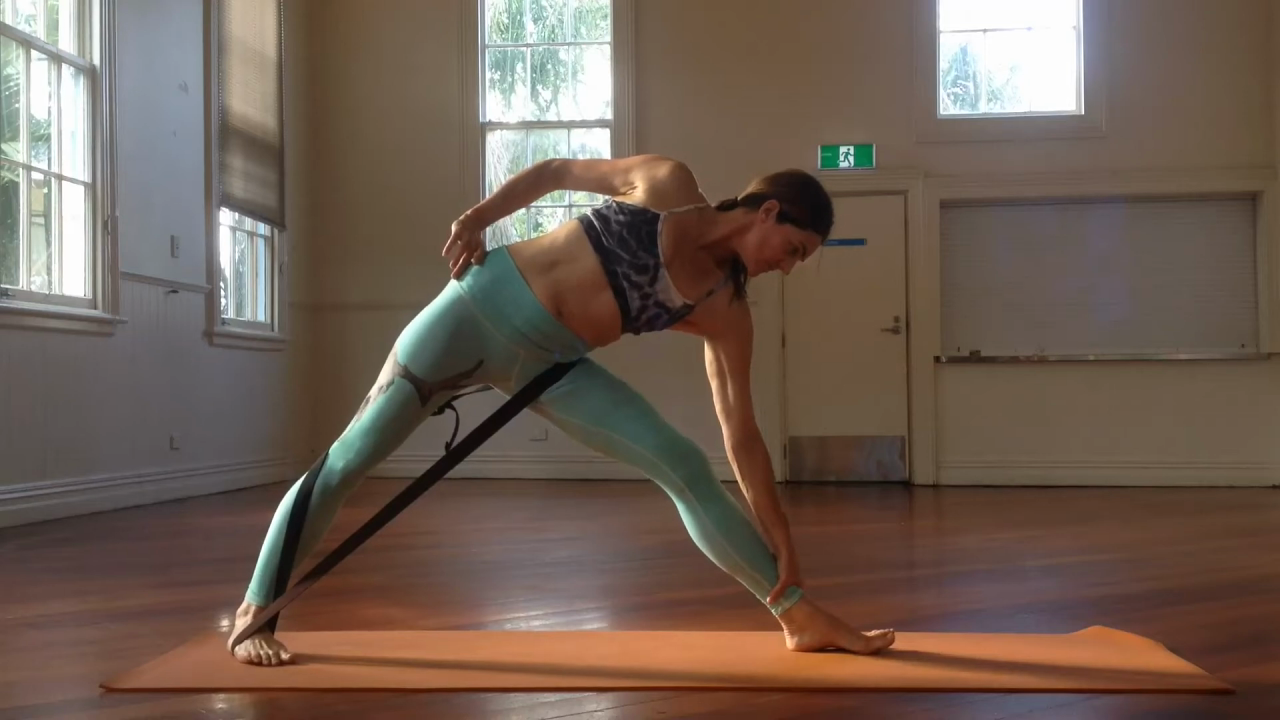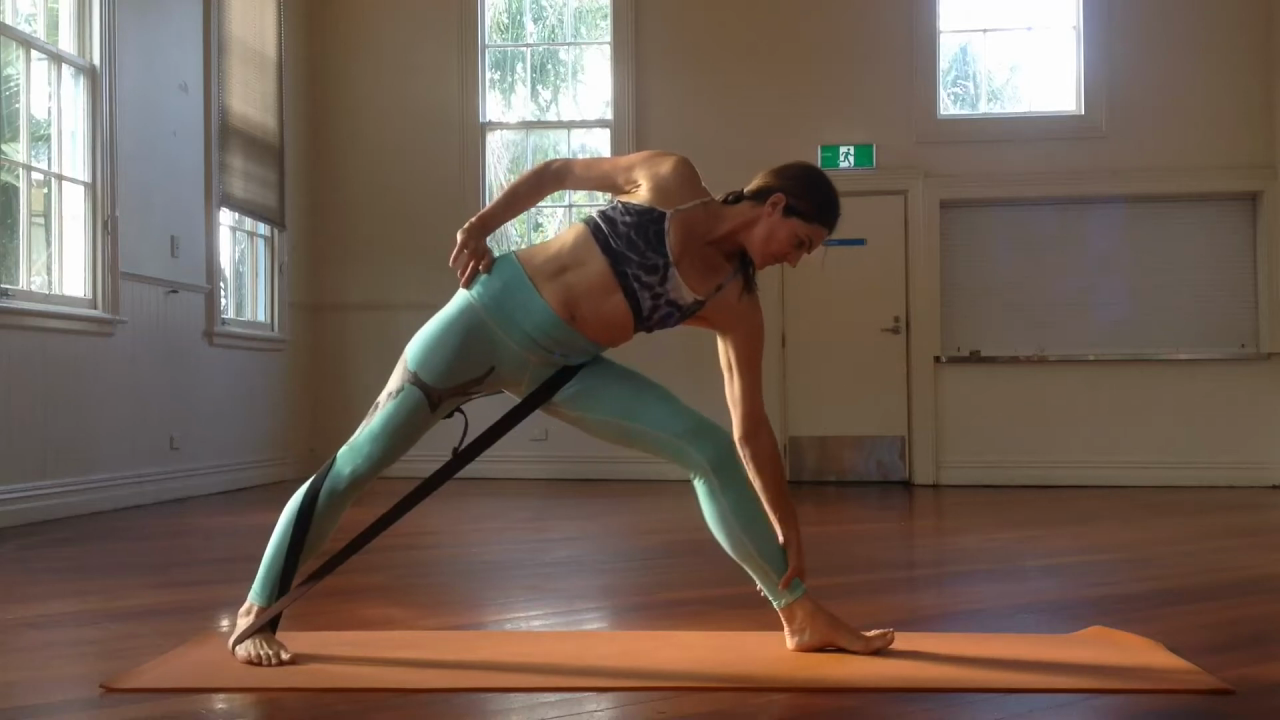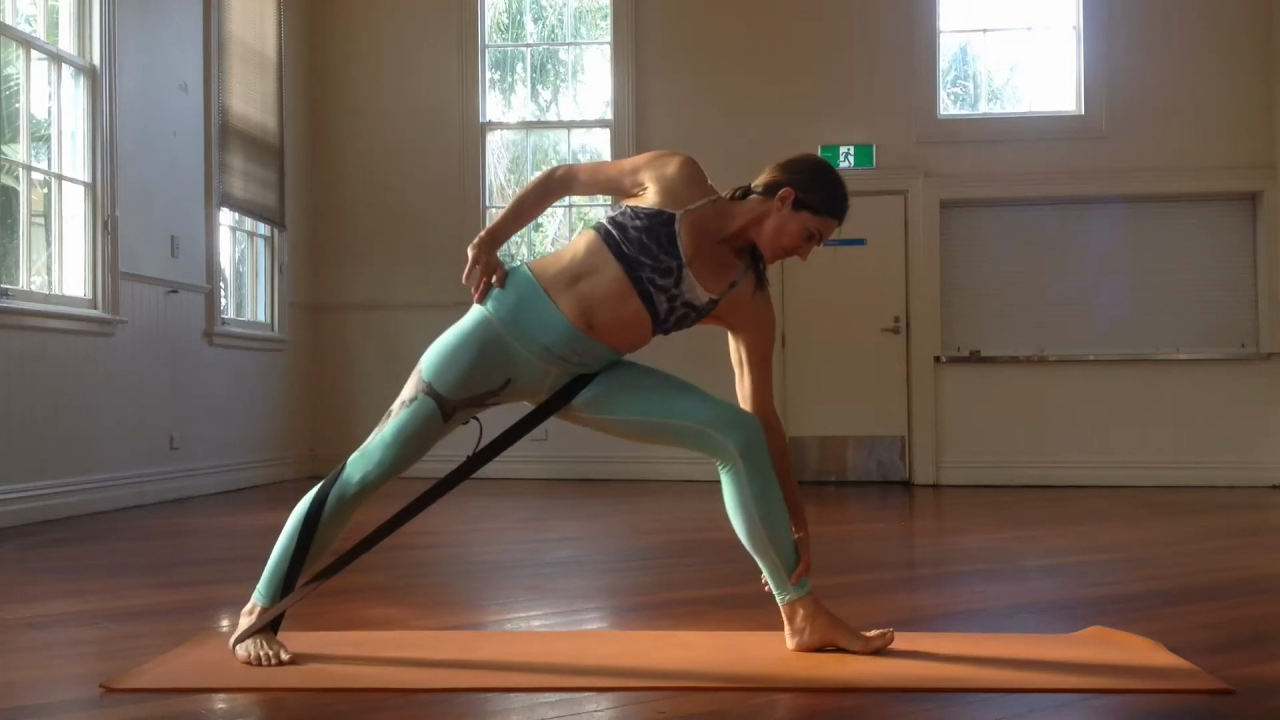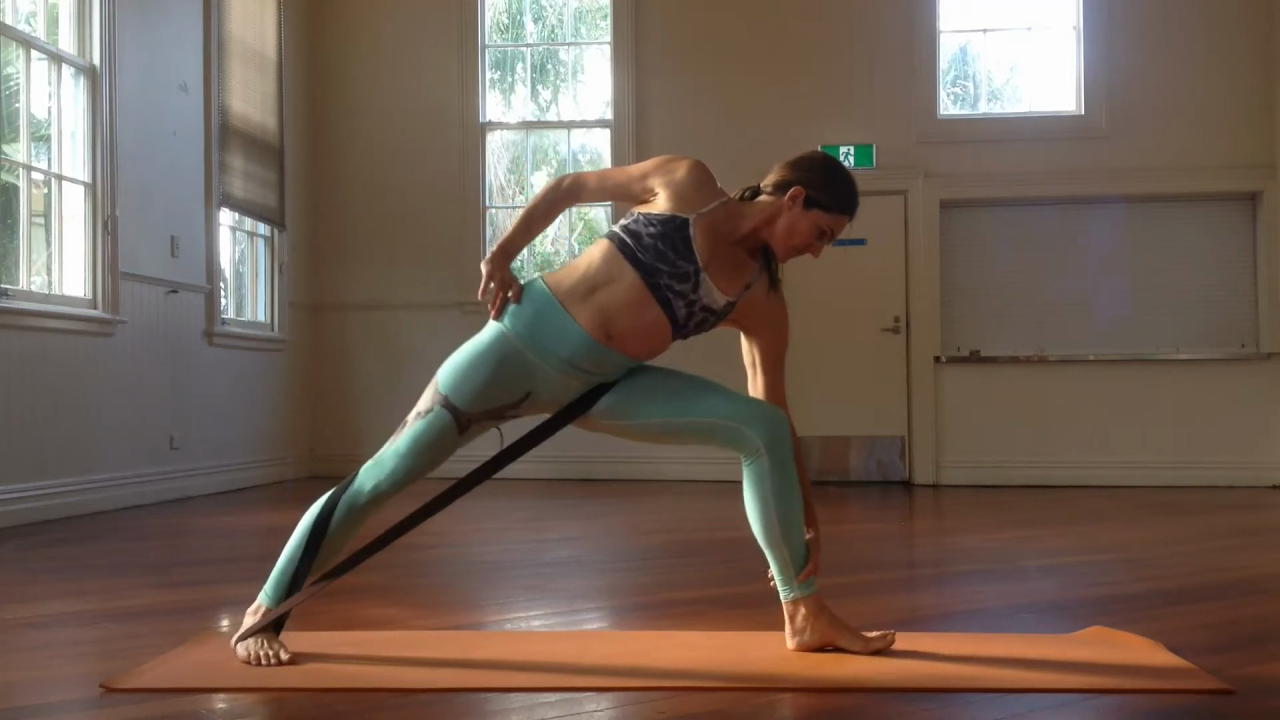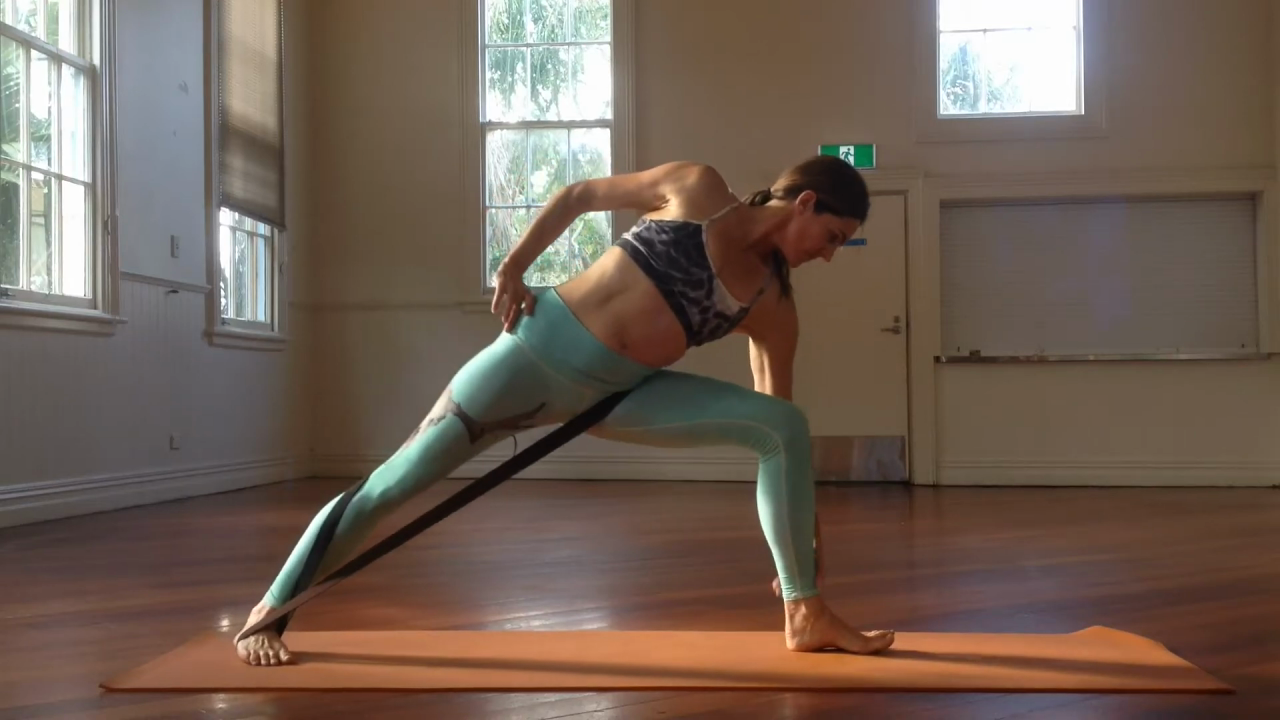
dt=0.2s
person 1, frame 1
left shoulder: (726, 311)
right shoulder: (667, 183)
left elbow: (741, 438)
right elbow: (555, 170)
left wrist: (782, 540)
right wrist: (476, 218)
left hip: (548, 362)
right hip: (478, 307)
left knee: (684, 466)
right knee: (348, 461)
left ankle: (797, 615)
right ankle: (254, 611)
person 1, frame 2
left shoulder: (735, 306)
right shoulder: (671, 178)
left elbow: (752, 426)
right elbow: (557, 170)
left wrist: (787, 526)
right wrist: (480, 225)
left hip: (561, 366)
right hip: (490, 313)
left knee: (709, 447)
right knee: (355, 466)
left ankle: (799, 614)
right ankle: (255, 613)
person 1, frame 3
left shoulder: (748, 301)
right shoulder: (677, 178)
left elbow: (762, 415)
right elbow: (562, 177)
left wrist: (795, 517)
right wrist: (489, 239)
left hip: (578, 375)
right hip: (505, 324)
left knee: (741, 435)
right knee: (366, 472)
left ankle: (801, 613)
right ankle: (258, 612)
person 1, frame 4
left shoulder: (762, 303)
right shoulder: (686, 181)
left elbow: (770, 412)
right elbow: (569, 186)
left wrist: (804, 518)
right wrist: (501, 253)
left hip: (600, 385)
right hip: (522, 339)
left knee: (764, 430)
right knee: (380, 480)
left ankle: (804, 614)
right ankle: (264, 613)
person 1, frame 5
left shoulder: (773, 307)
right shoulder: (697, 188)
left elbow: (773, 417)
right elbow: (579, 194)
left wrist: (806, 525)
right wrist: (513, 267)
left hip: (613, 394)
right hip: (536, 347)
left knee: (787, 424)
right knee: (390, 487)
left ankle: (806, 614)
right ankle: (268, 613)
